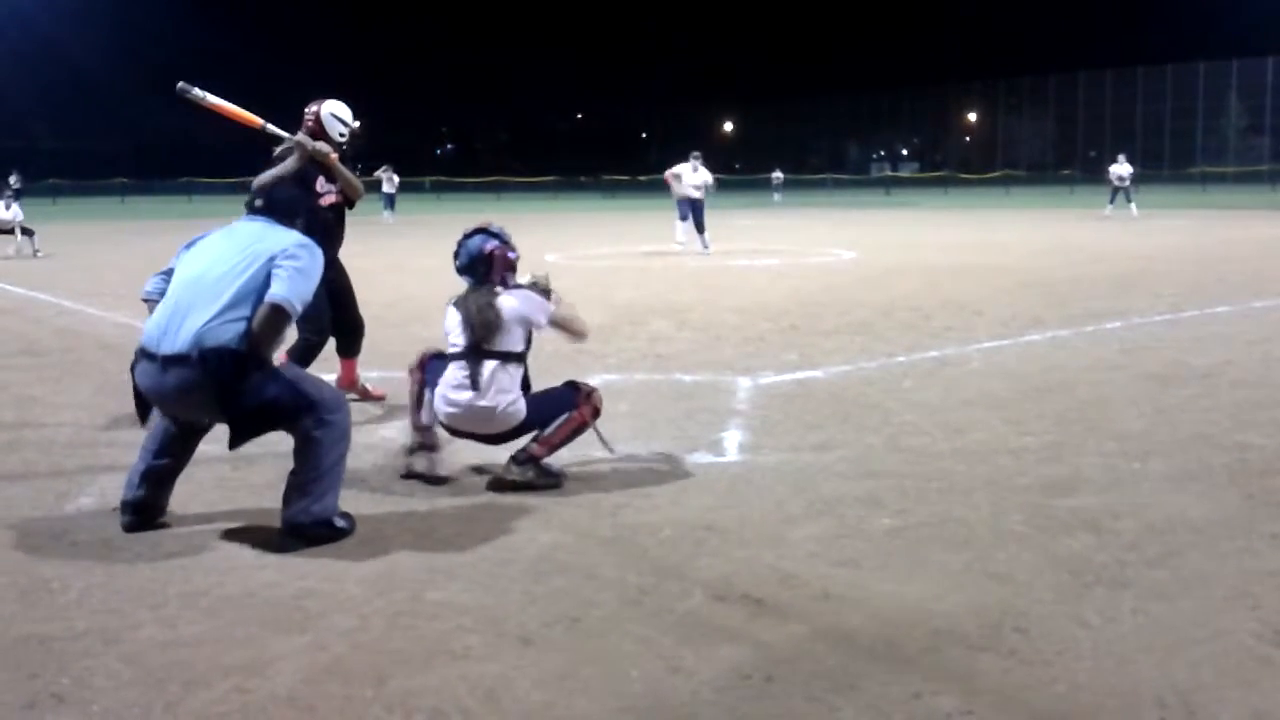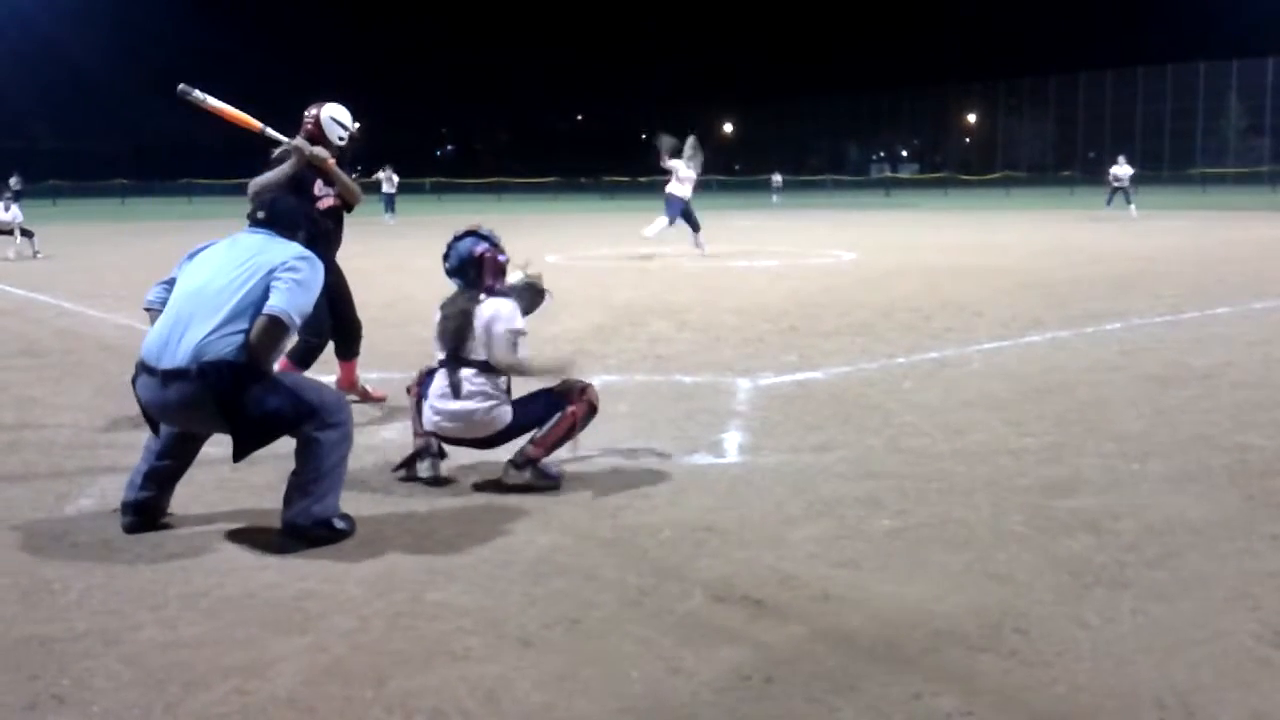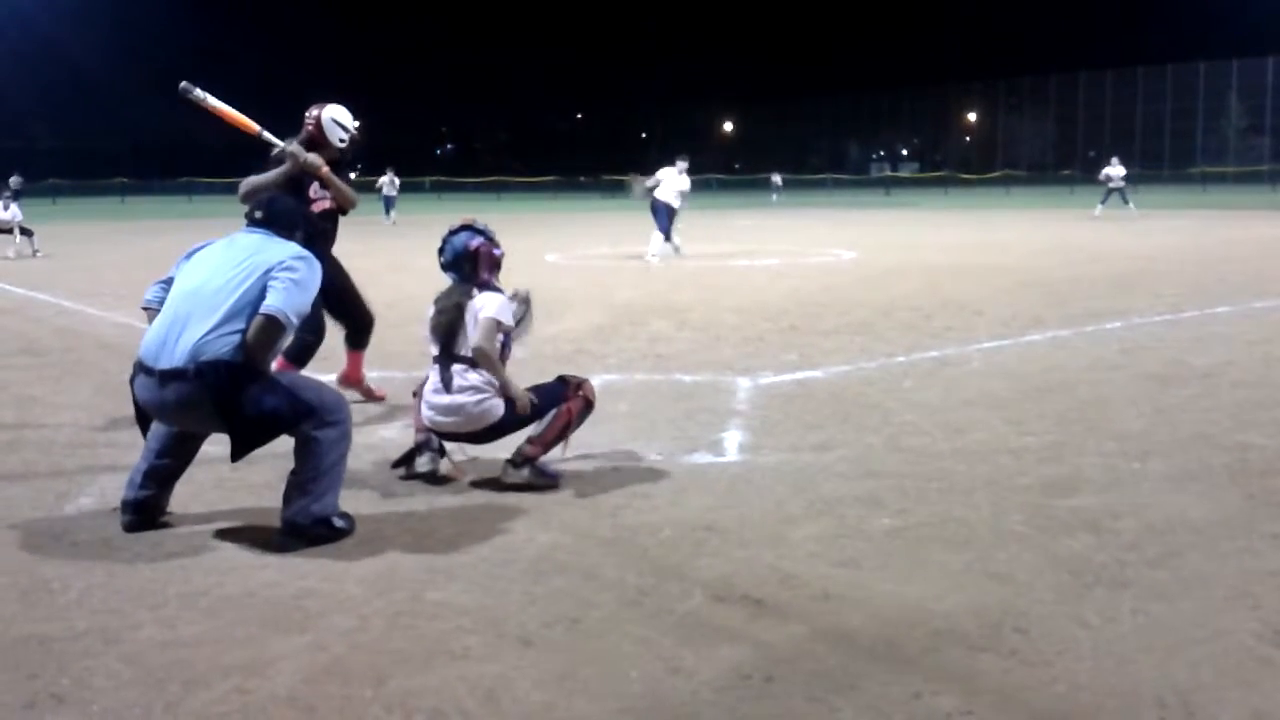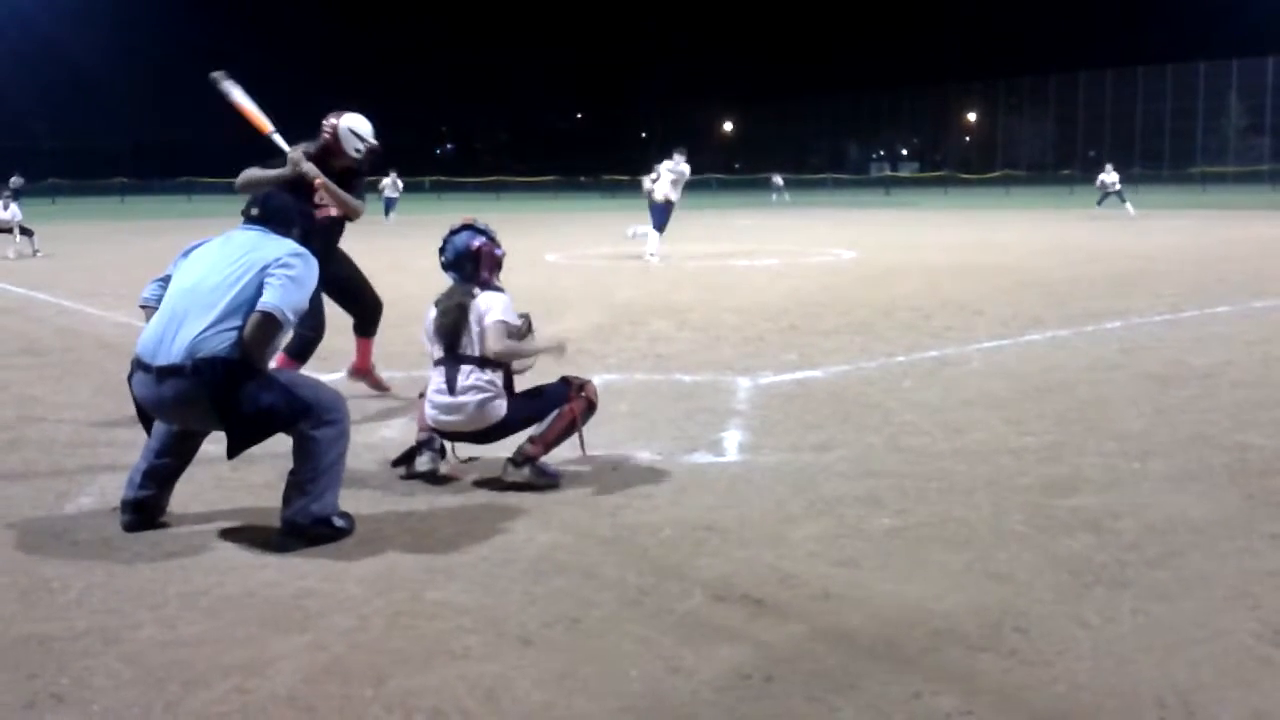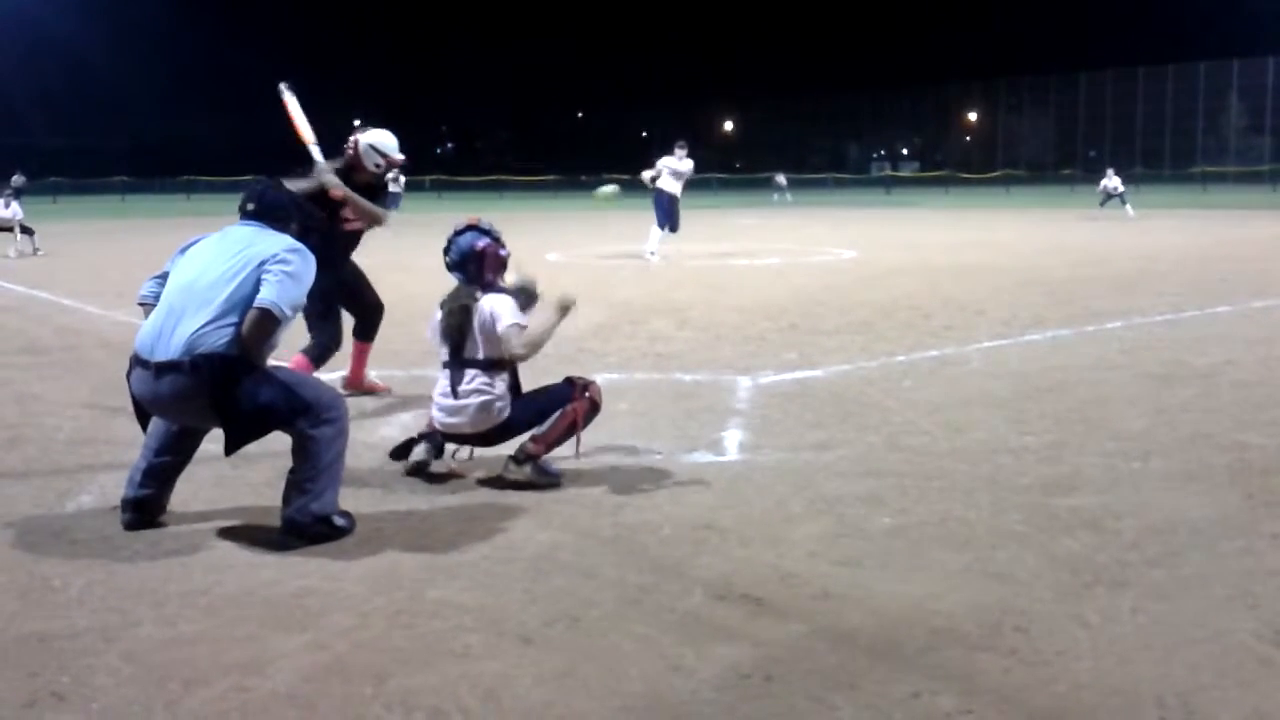
dt=0.2s
person 1, frame 1
left shoulder: (208, 236)
right shoulder: (300, 246)
left elbow: (154, 292)
right elbow: (278, 309)
right wrist: (254, 364)
left hip: (150, 371)
right hip: (208, 372)
left knee: (185, 398)
right knee: (327, 411)
left ankle: (141, 503)
right ankle: (310, 519)
person 1, frame 2
left shoulder: (208, 249)
right shoulder: (299, 258)
left elbow: (155, 302)
right elbow: (275, 321)
right wrist: (254, 377)
left hip: (150, 384)
right hip: (209, 385)
left knee: (188, 403)
right knee: (330, 413)
left ankle: (142, 505)
right ankle: (309, 521)
person 1, frame 3
left shoulder: (206, 248)
right shoulder: (297, 258)
left elbow: (153, 300)
right elbow: (271, 320)
right wrist: (252, 375)
left hip: (148, 384)
right hip: (207, 385)
right knee: (328, 411)
left ankle: (141, 504)
right ankle: (309, 520)
person 1, frame 4
left shoulder: (203, 247)
right shoulder: (293, 255)
left elbow: (151, 298)
right elbow: (267, 317)
right wrist: (251, 373)
left hip: (145, 381)
right hip: (204, 382)
left knee: (187, 398)
right knee: (326, 410)
left ankle: (141, 503)
right ankle: (309, 520)
person 1, frame 5
left shoulder: (201, 242)
right shoulder: (291, 251)
left elbow: (150, 296)
right elbow: (265, 315)
right wrist: (250, 369)
left hip: (144, 378)
right hip: (203, 379)
left knee: (185, 401)
right knee: (325, 408)
left ankle: (141, 502)
right ankle: (309, 518)
person 2, frame 1
left shoulder: (332, 163)
right shoulder: (292, 158)
left elbow: (357, 193)
left wrist: (332, 162)
left hip: (327, 260)
left knee: (351, 325)
right knee: (316, 332)
left ankle: (349, 380)
person 2, frame 2
left shoulder: (332, 165)
right shoulder: (289, 160)
left elbow: (355, 198)
right elbow: (255, 192)
left wrist: (330, 166)
right wrist: (295, 163)
left hip: (325, 262)
left knee: (349, 328)
right knee: (316, 334)
left ankle: (349, 381)
person 2, frame 3
left shoulder: (334, 165)
right shoulder: (289, 160)
left elbow: (351, 202)
right elbow: (246, 193)
left wrist: (323, 172)
right wrist: (288, 169)
left hip: (321, 259)
left knee: (361, 319)
right knee: (311, 332)
left ankle: (353, 376)
person 2, frame 4
left shoulder: (354, 172)
right shoulder: (304, 162)
left elbow: (356, 211)
right elbow: (243, 183)
left wrist: (322, 182)
right wrist: (286, 173)
left hip: (328, 255)
left knee: (370, 306)
right knee: (310, 330)
left ankle: (364, 368)
person 2, frame 5
left shoulder: (374, 186)
right shoulder: (329, 177)
left elbow: (379, 219)
left wrist: (345, 194)
right wrist: (313, 185)
left hip: (338, 262)
left knee: (371, 310)
right knee: (326, 340)
left ankle: (356, 378)
person 3, frame 1
left shoulder: (456, 307)
right shoulder: (521, 299)
right elbow: (579, 332)
right wrist: (558, 305)
left hip: (450, 416)
right hip: (501, 421)
left knee: (429, 362)
right knee: (589, 398)
left ankle: (423, 448)
right ankle: (526, 462)
person 3, frame 2
left shoulder: (447, 309)
right shoulder: (501, 306)
right elbow: (505, 362)
right wrist: (552, 368)
left hip: (439, 422)
right hip: (487, 425)
left knee: (426, 378)
right knee: (584, 396)
left ankle: (426, 453)
right ankle: (524, 464)
person 3, frame 3
left shoulder: (440, 304)
right shoulder: (493, 299)
right elbow: (480, 346)
right wrist: (512, 387)
left hip: (436, 419)
right hip: (482, 418)
left knee: (428, 384)
right knee: (581, 391)
left ankle: (426, 448)
right ankle: (522, 463)
person 3, frame 4
left shoulder: (438, 307)
right shoulder: (494, 299)
right elbow: (497, 349)
right wrist: (543, 347)
left hip: (440, 419)
right hip: (485, 418)
right knee: (583, 392)
left ankle: (427, 447)
right ankle: (523, 462)
person 3, frame 5
left shoulder: (447, 305)
right shoulder: (497, 302)
right elbow: (521, 350)
right wrist: (557, 315)
left hip: (446, 421)
right hip: (487, 422)
right knee: (587, 393)
left ankle: (430, 442)
right ankle: (525, 460)
